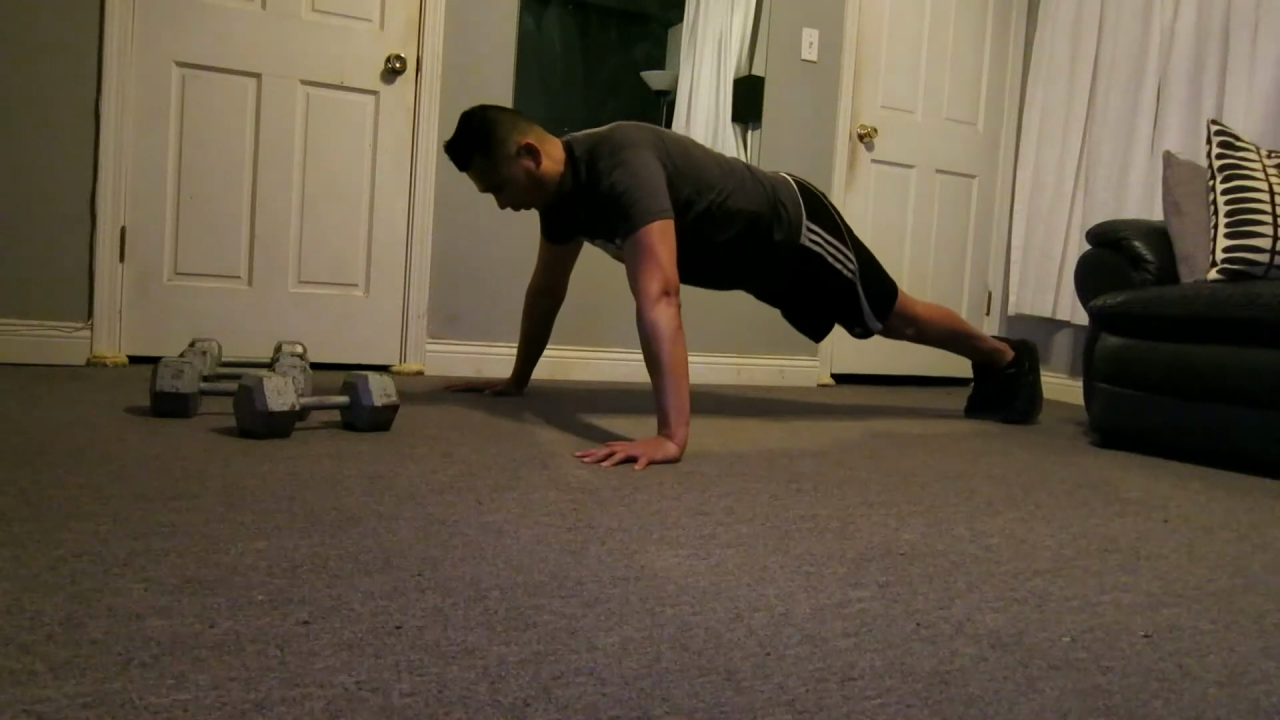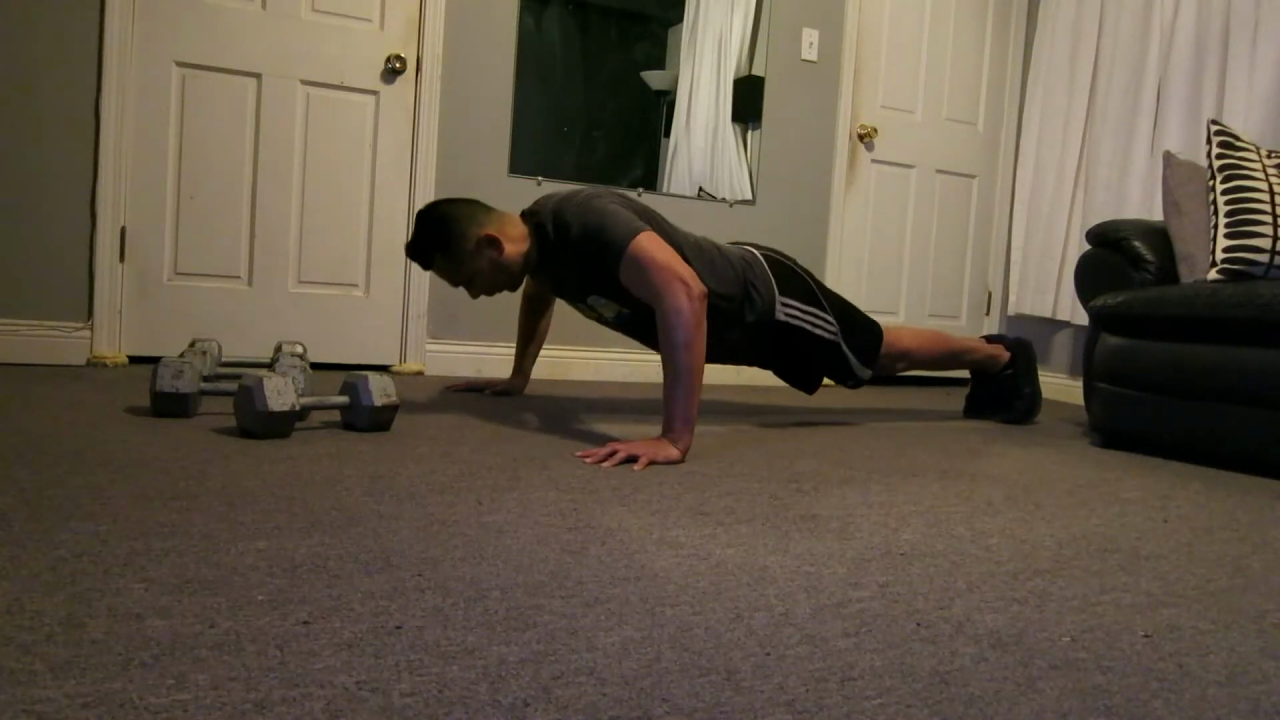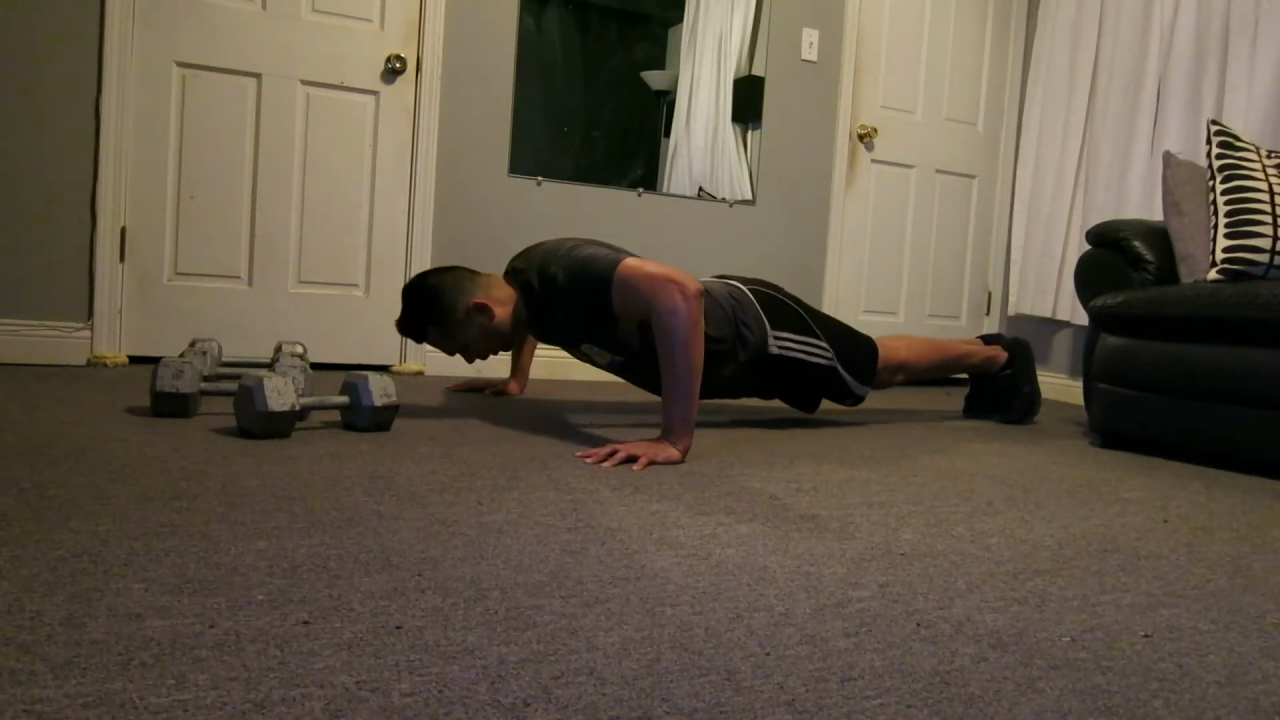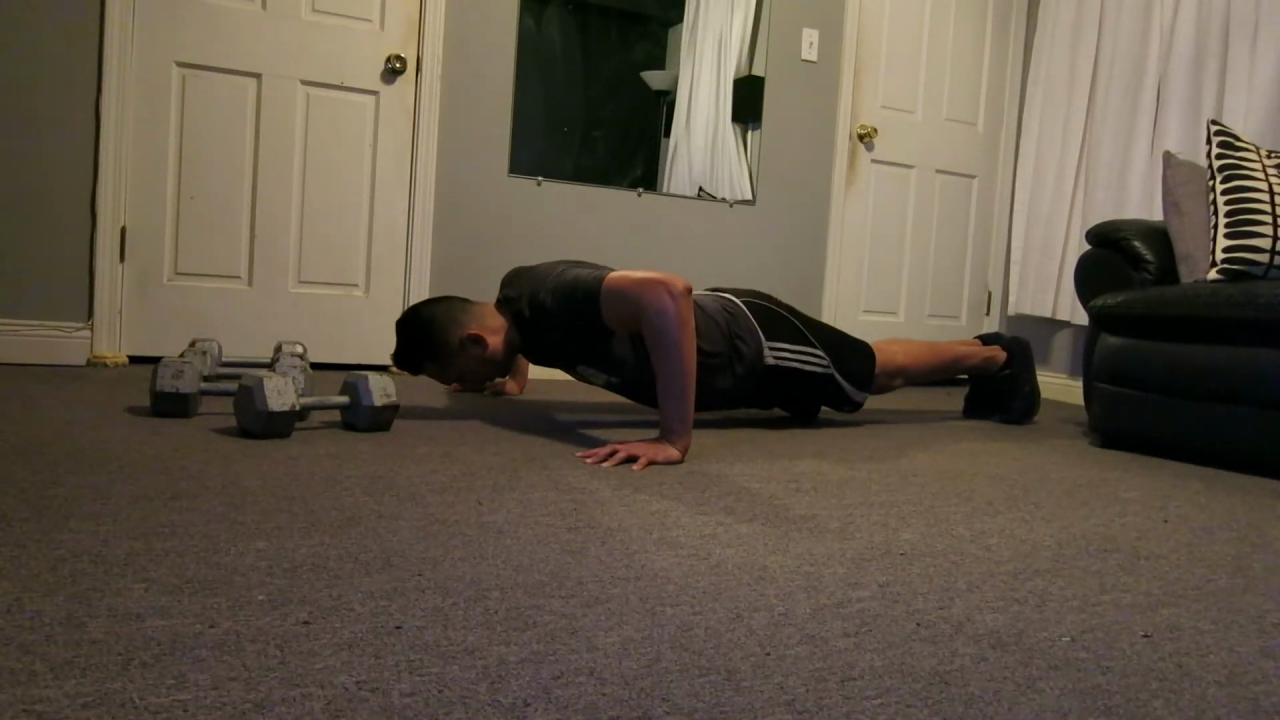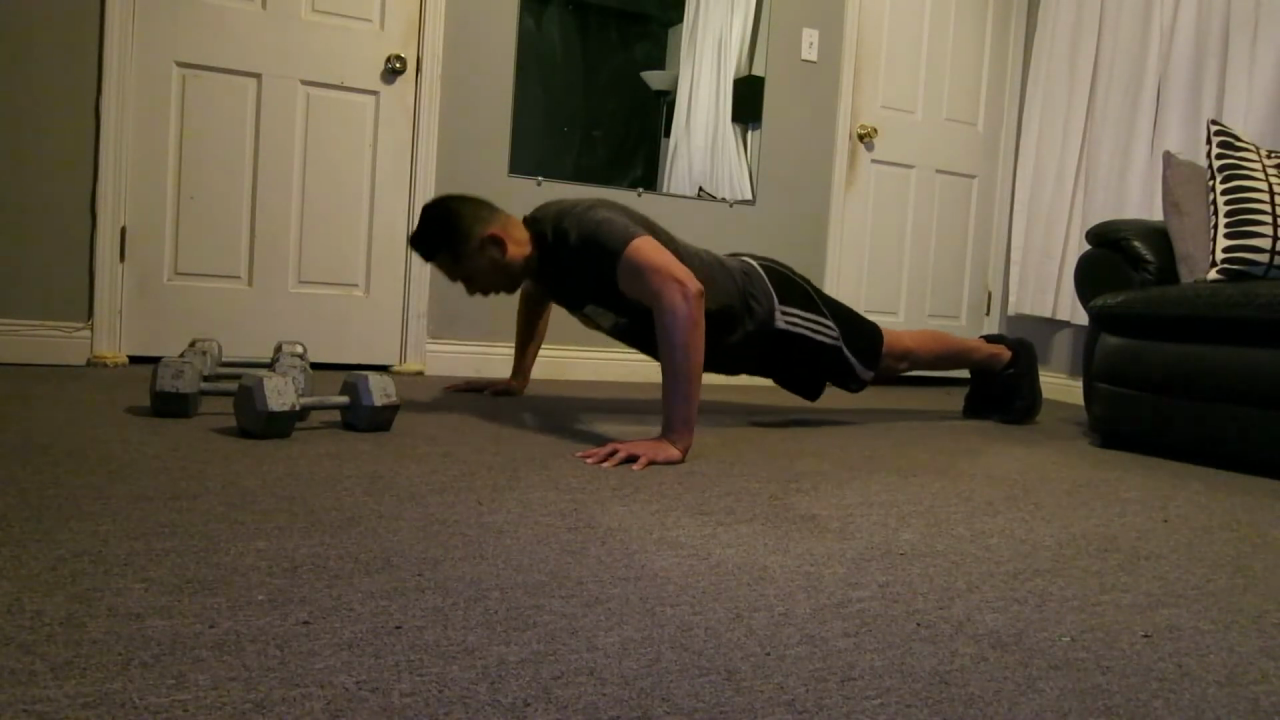
dt=1s
person 1, frame 1
left shoulder: (620, 165)
right shoulder: (563, 185)
left elbow: (658, 297)
right elbow: (547, 287)
left wrist: (672, 435)
right wrist: (517, 380)
left hip: (793, 229)
right hip: (755, 255)
left knee: (897, 319)
right knee: (887, 325)
left ankle: (1008, 360)
right ankle: (991, 368)
person 1, frame 2
left shoulder: (584, 223)
right shoulder: (537, 235)
left elbow: (684, 294)
right elbow: (539, 294)
left wrist: (675, 438)
right wrist: (517, 378)
left hip: (765, 299)
right hip: (739, 300)
left knee: (885, 354)
right knee: (881, 358)
left ankle: (1003, 360)
right ankle: (992, 360)
person 1, frame 3
left shoulder: (567, 277)
right shoulder: (522, 277)
left elbow: (680, 294)
left wrist: (675, 439)
right wrist: (516, 379)
left hip: (755, 329)
right hip: (730, 320)
left knee: (880, 366)
right knee: (877, 366)
left ankle: (1001, 359)
right ankle: (988, 353)
person 1, frame 4
left shoulder: (556, 302)
right shoulder: (514, 295)
left elbow: (667, 292)
left wrist: (674, 439)
right wrist: (514, 378)
left hip: (750, 341)
right hip: (724, 329)
left knee: (879, 370)
right knee: (875, 370)
left ankle: (1001, 358)
right ankle: (987, 354)
person 1, frame 5
left shoulder: (584, 234)
right shoulder: (537, 237)
left elbow: (681, 293)
right elbow: (538, 292)
left wrist: (675, 437)
right wrist: (518, 376)
left hip: (763, 307)
right hip: (733, 311)
left knee: (888, 354)
right knee: (880, 360)
left ankle: (1004, 359)
right ankle: (992, 354)
